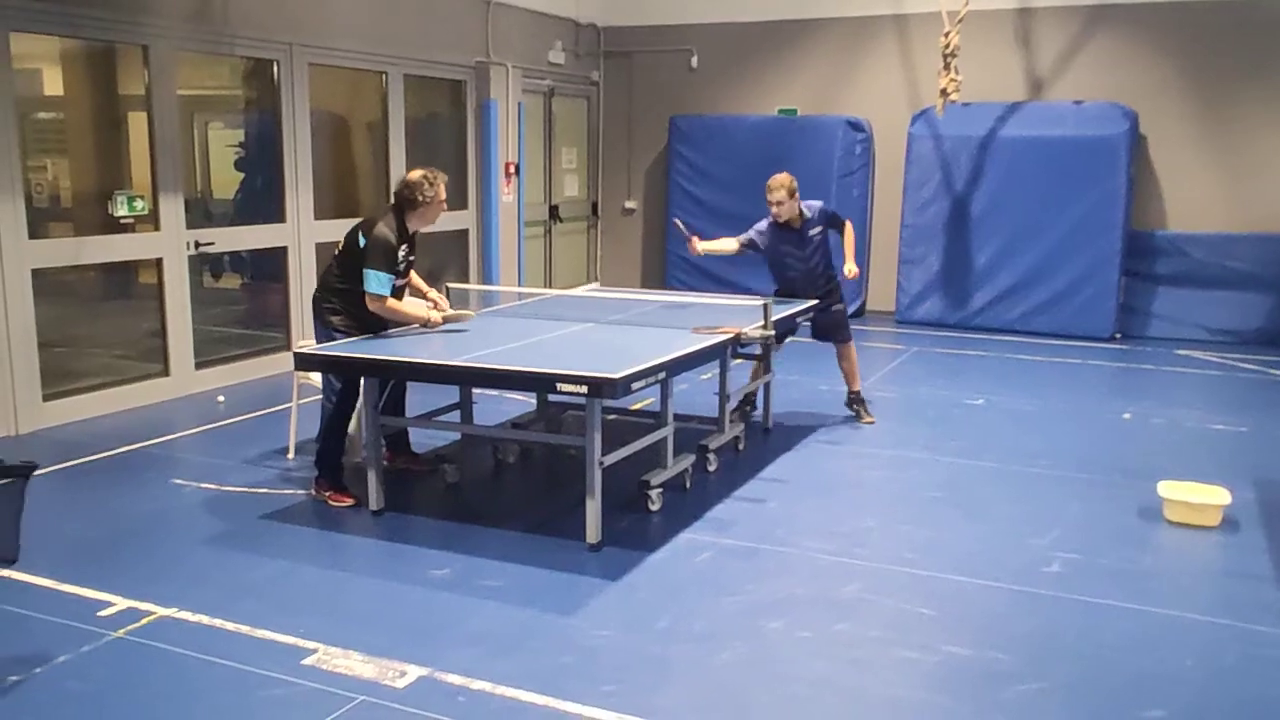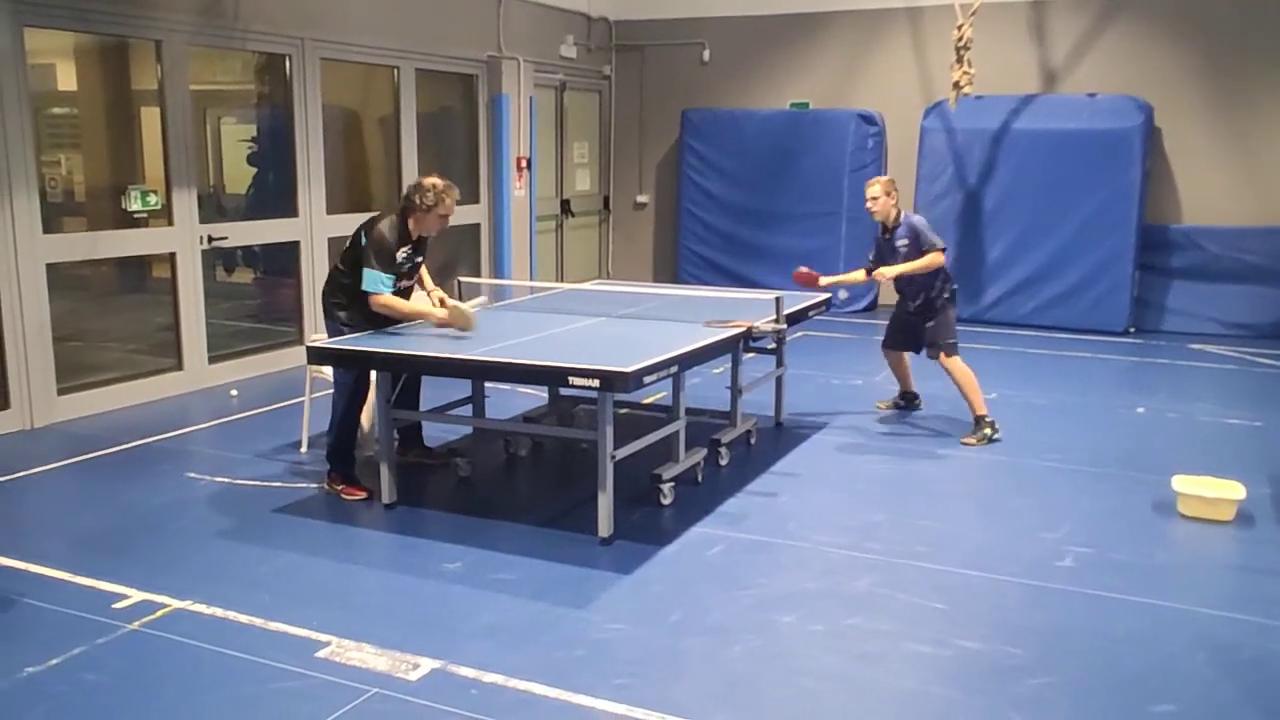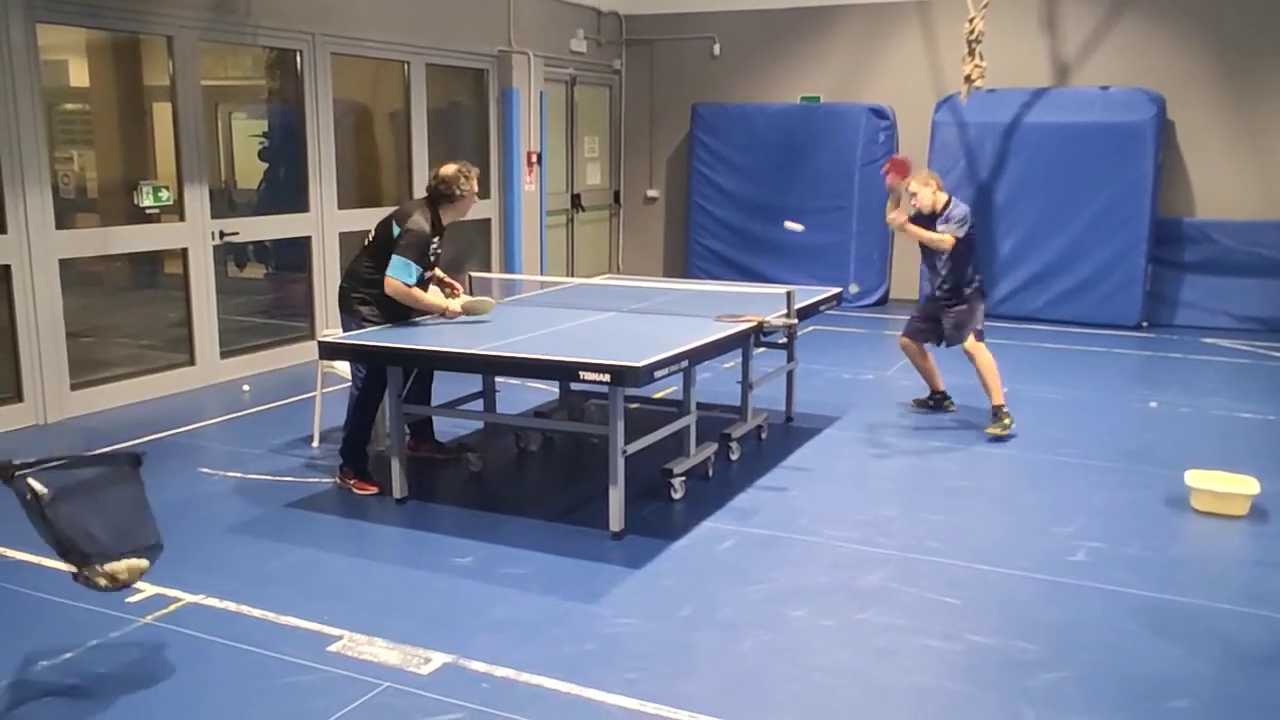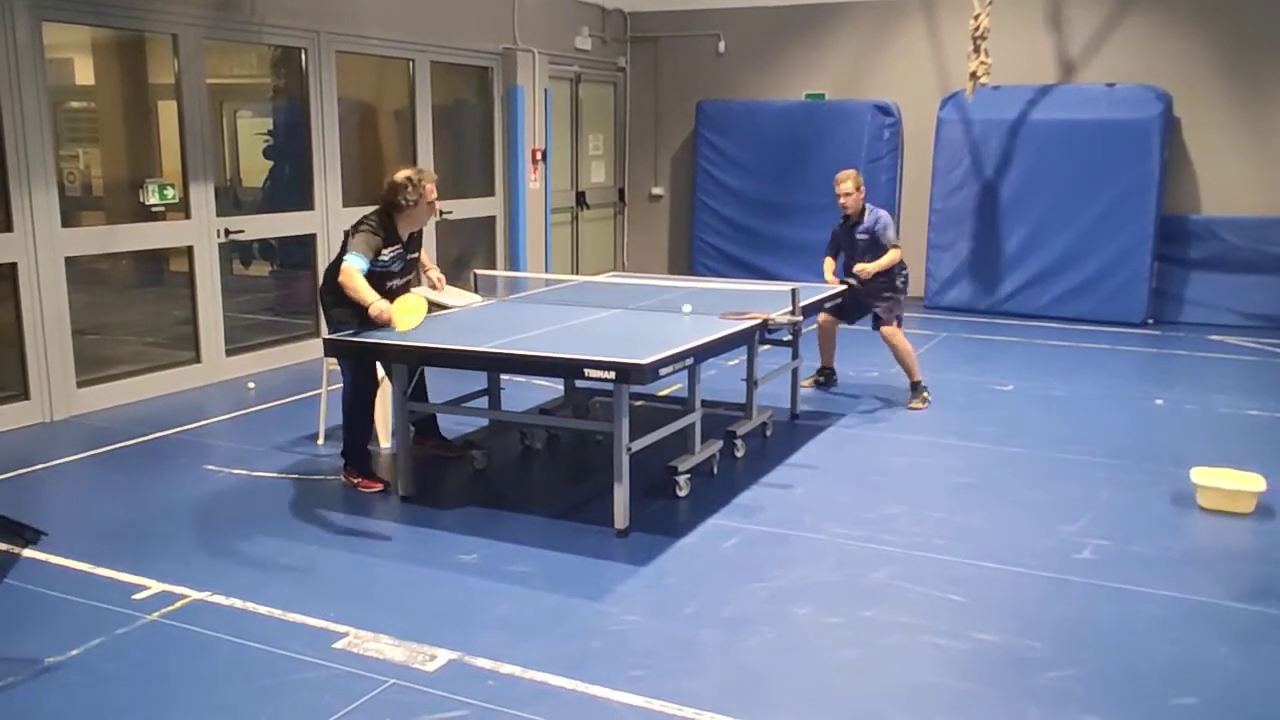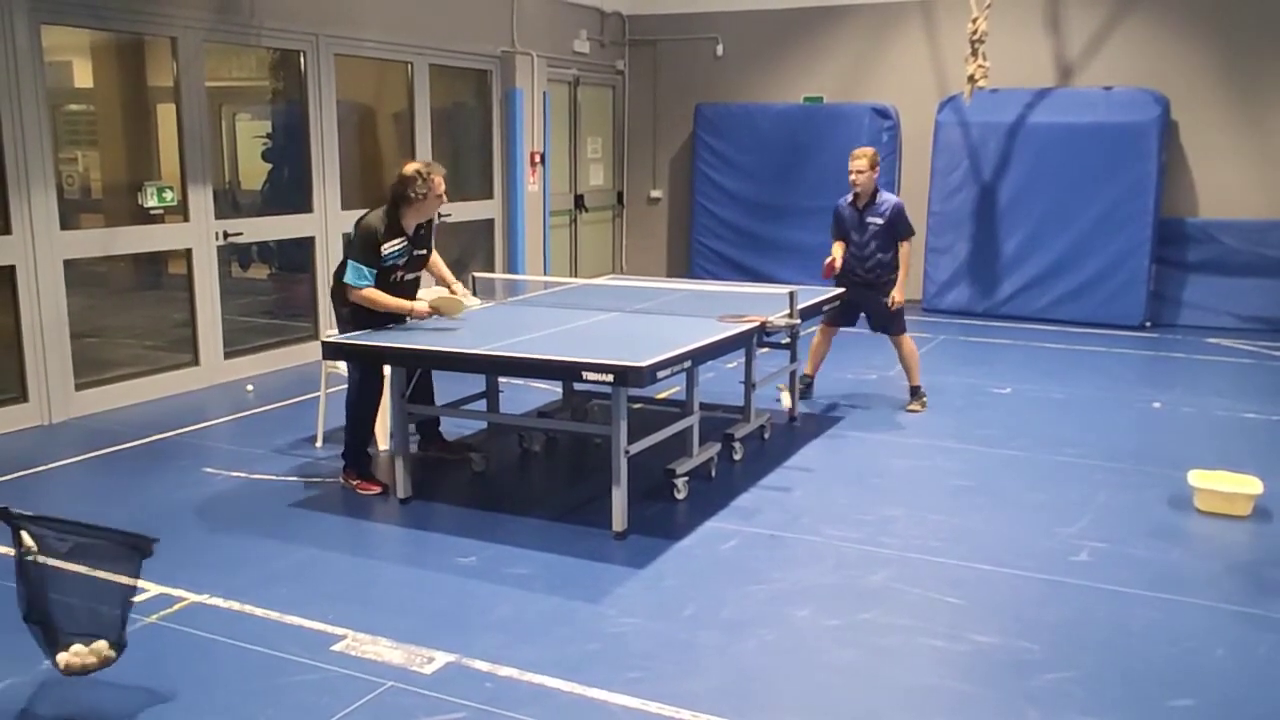
dt=0.7s
person 1, frame 1
left shoulder: (407, 228)
right shoulder: (383, 236)
right elbow: (377, 302)
left wrist: (427, 292)
right wrist: (424, 317)
left hip: (370, 317)
right hip: (339, 316)
left knee: (393, 379)
right knee: (343, 393)
left ankle: (397, 450)
right ankle: (327, 479)
person 1, frame 2
left shoulder: (422, 231)
right shoulder: (383, 235)
right elbow: (379, 301)
left wrist: (431, 290)
right wrist: (427, 314)
left hip: (388, 310)
right hip: (349, 310)
left knee: (407, 371)
right knee: (353, 386)
left ankle: (410, 443)
right ankle: (339, 472)
person 1, frame 3
left shoulder: (433, 218)
right shoulder: (418, 228)
right elbow: (395, 286)
left wrist: (440, 278)
right wrist: (440, 306)
left hip: (399, 306)
right hip: (366, 304)
left knee: (419, 367)
right knee: (371, 382)
left ankle: (421, 438)
right ankle: (351, 467)
person 1, frame 4
left shoulder: (413, 226)
right shoulder: (370, 232)
right elbow: (347, 275)
left wrist: (428, 268)
right wrist: (374, 302)
left hip: (387, 306)
right hip: (348, 309)
right knee: (362, 382)
left ankle: (426, 433)
right ankle: (355, 465)
person 1, frame 5
left shoulder: (425, 222)
right shoulder: (373, 229)
right elbow: (357, 292)
left wrist: (452, 283)
right wrist: (410, 307)
left hip: (397, 309)
right hip: (359, 313)
left knee: (420, 369)
right knee: (367, 384)
left ankle: (430, 438)
right ankle: (355, 467)
person 2, frame 1
left shoulder: (819, 212)
right shoulder: (765, 230)
left elbow: (846, 226)
right elbow: (736, 244)
left wrist: (849, 261)
right wrist: (702, 246)
left hip: (825, 291)
right hip: (790, 295)
left knee: (844, 342)
left ankle: (854, 398)
right ankle: (749, 400)
person 2, frame 2
left shoulder: (914, 225)
right shoulder: (882, 238)
left elbow: (938, 258)
right elbow: (868, 273)
left wrist: (897, 270)
right wrist: (831, 280)
left hip: (936, 301)
right hip: (909, 303)
left knee: (947, 358)
right knee: (891, 349)
left ankle: (984, 422)
right ankle: (909, 397)
person 2, frame 3
left shoulder: (960, 211)
right shoulder: (926, 215)
left elbow: (946, 242)
right elbow: (894, 223)
left wrist: (911, 229)
right wrist: (896, 194)
left hip: (963, 295)
right hip: (937, 295)
left knee: (972, 344)
right knee: (908, 341)
left ankle: (1000, 411)
right ankle: (940, 396)
person 2, frame 4
left shoulder: (879, 219)
right shoulder: (841, 227)
left elbow: (895, 253)
right elbow: (831, 256)
left wrist: (872, 267)
right wrist: (829, 274)
left hip: (888, 285)
right hip: (858, 284)
left knee: (889, 331)
right knee: (825, 320)
left ankle: (918, 387)
right ankle: (827, 372)
person 2, frame 5
left shoulder: (891, 206)
right shoulder: (842, 206)
left elbow: (905, 245)
left wrist: (899, 285)
right wrist: (837, 256)
left hip: (881, 284)
right hip: (848, 281)
left knee: (899, 337)
right knee: (825, 327)
left ankle: (916, 392)
right ankle: (806, 382)
